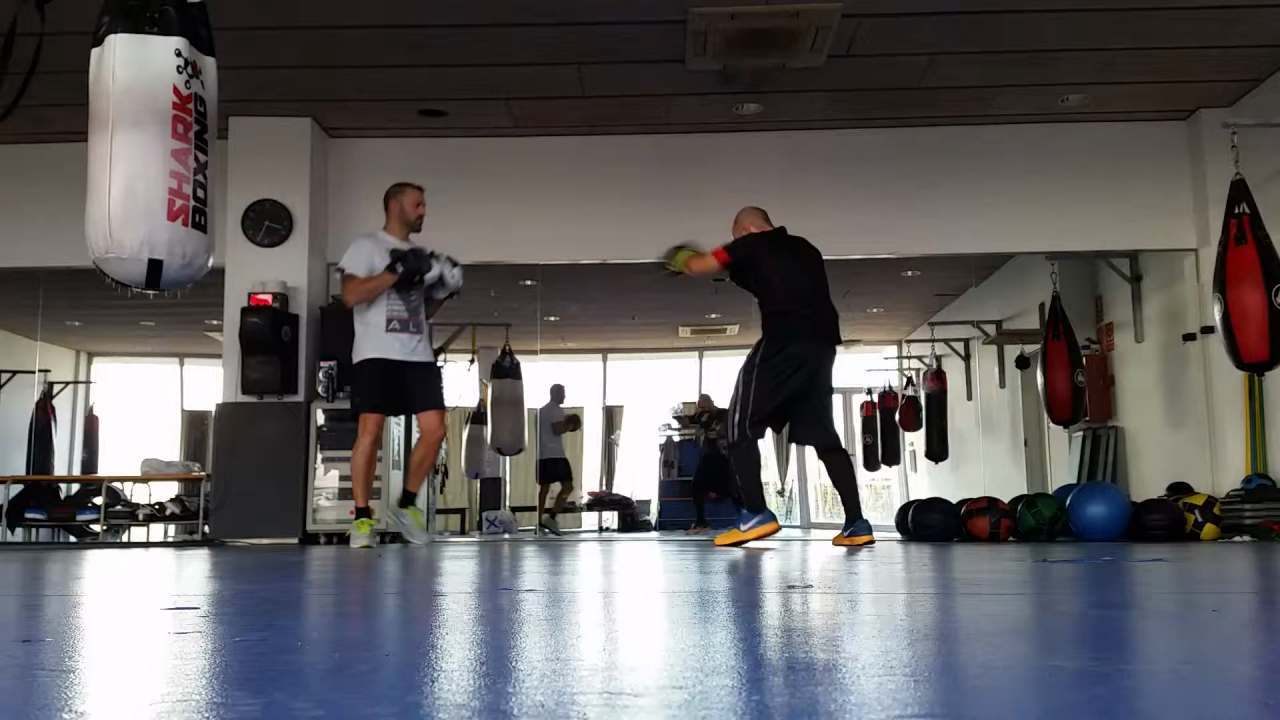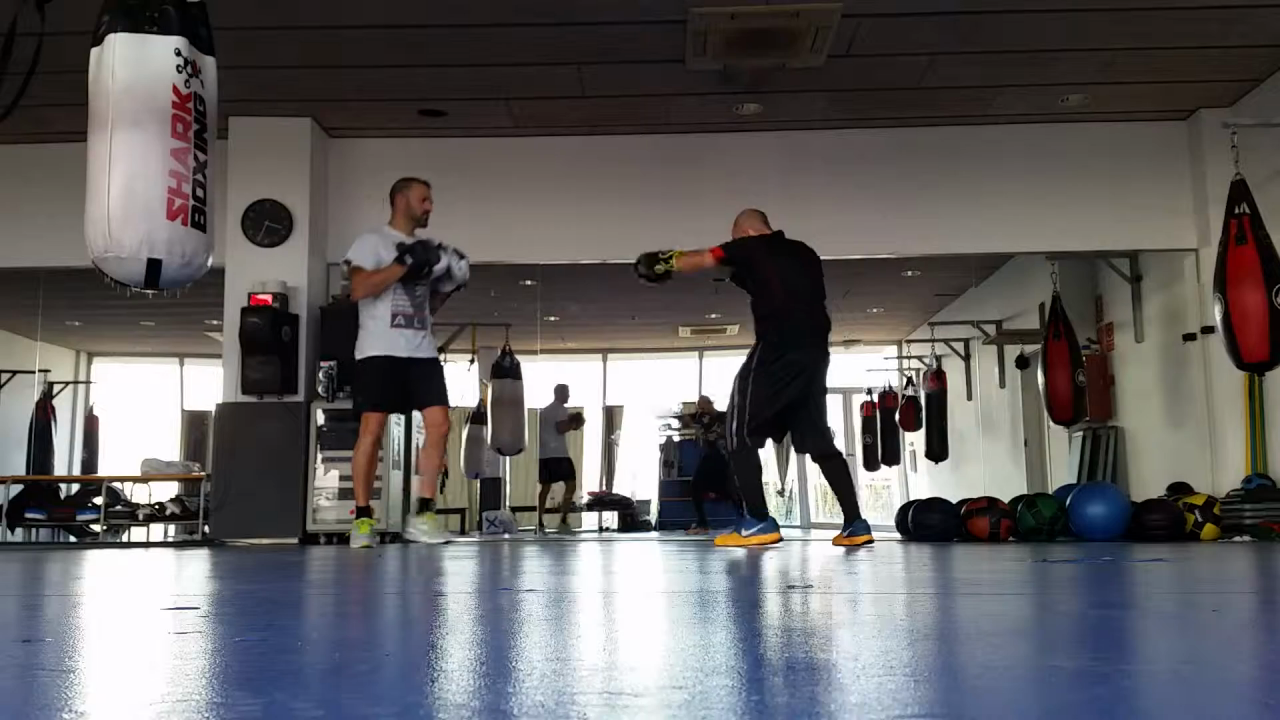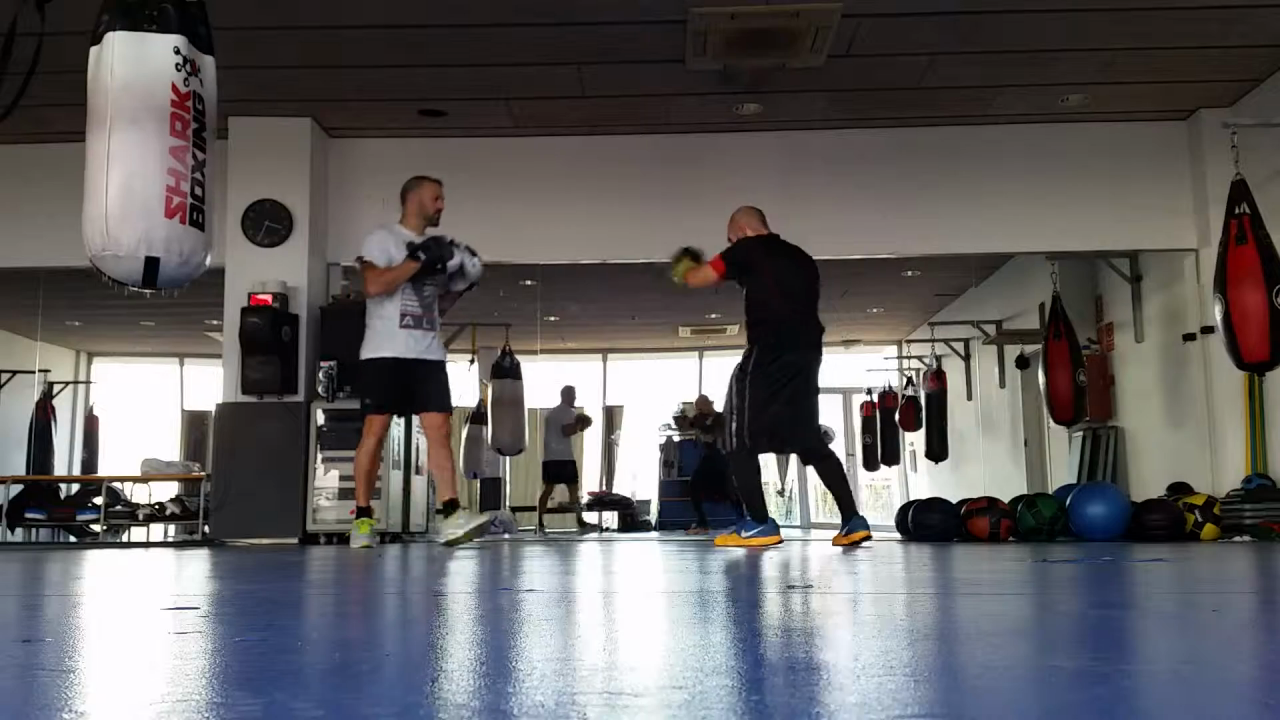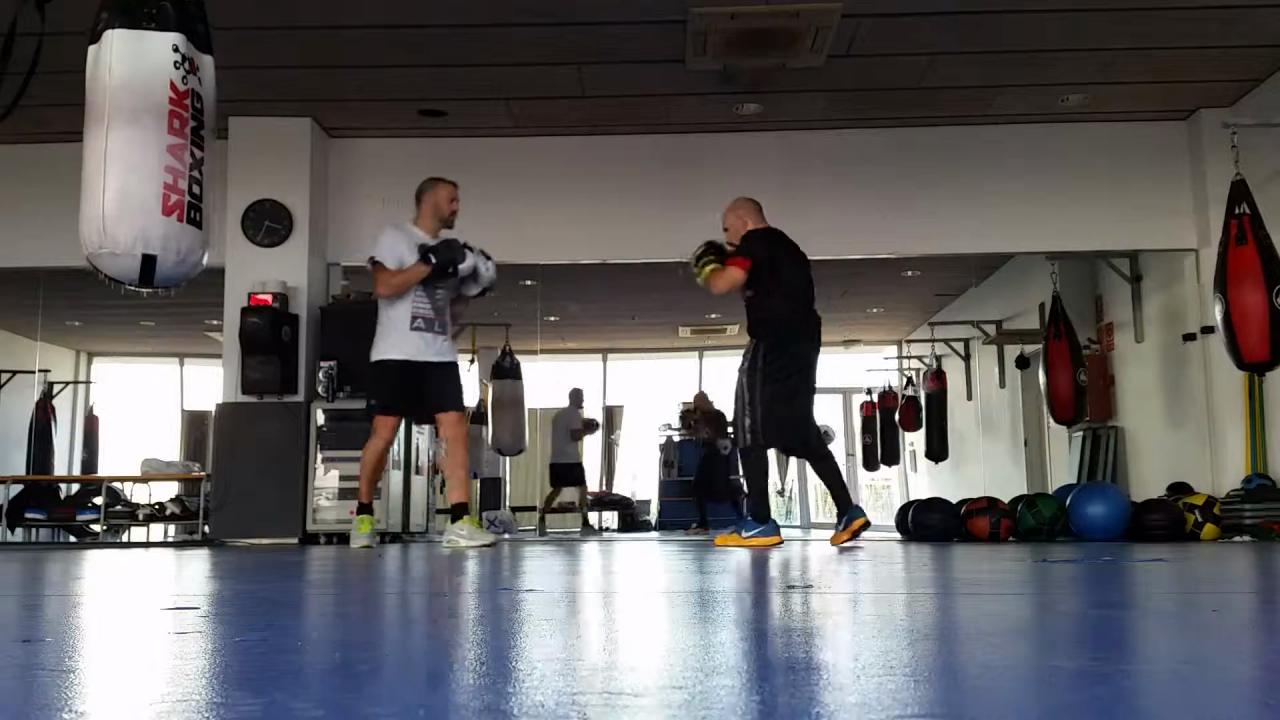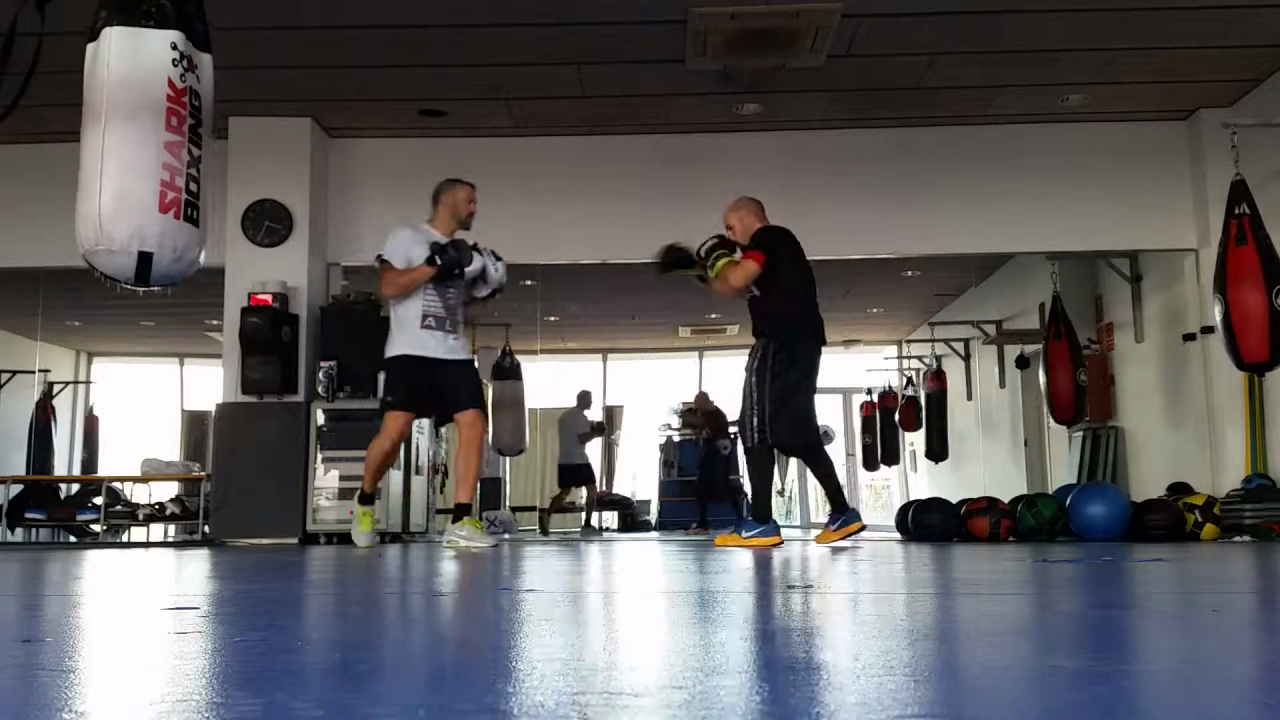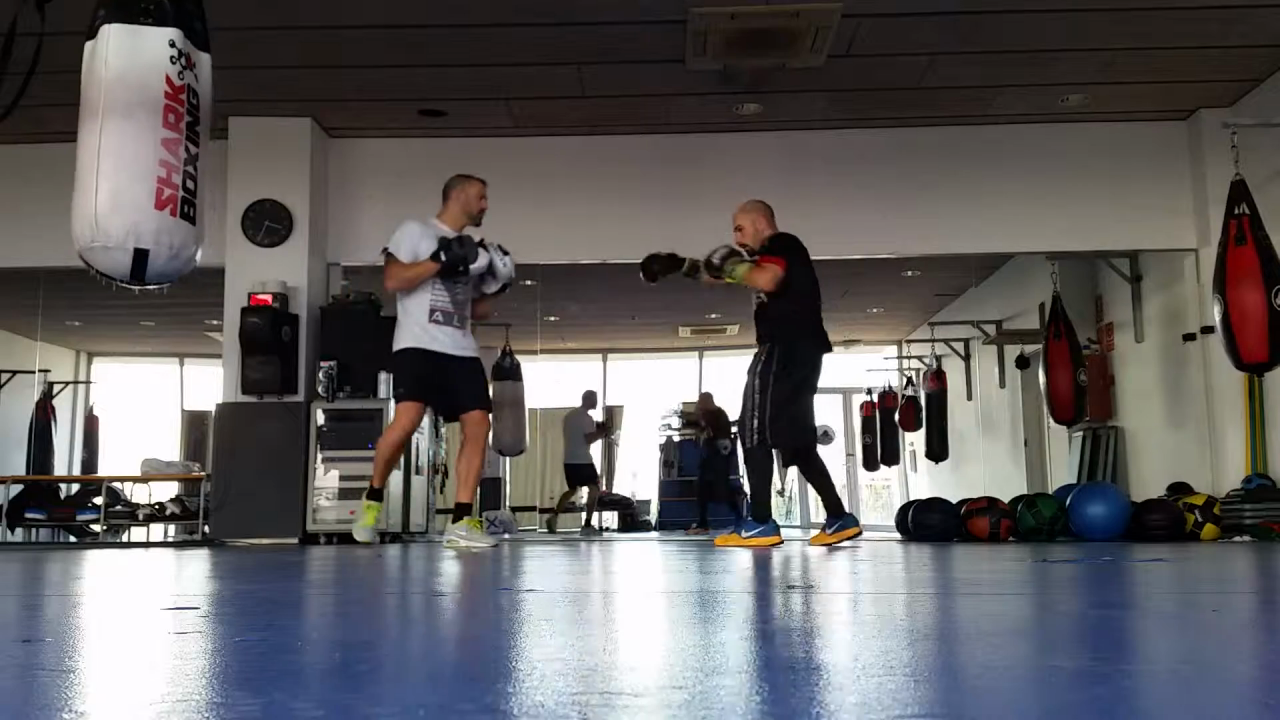
dt=0.1s
person 1, frame 1
left shoulder: (418, 254)
right shoulder: (366, 247)
right elbow: (351, 296)
left wrist: (439, 294)
right wrist: (395, 272)
left hip: (419, 358)
right hip: (375, 356)
left knee: (435, 428)
right knee: (370, 432)
left ankle: (406, 505)
right ankle: (362, 518)
person 1, frame 2
left shoulder: (426, 249)
right shoulder: (372, 241)
right elbow: (359, 289)
left wrist: (448, 286)
right wrist: (404, 264)
left hip: (422, 354)
right hip: (379, 352)
left knee: (439, 424)
right knee: (371, 431)
left ankle: (424, 512)
right ankle: (362, 518)
person 1, frame 3
left shoulder: (436, 247)
right shoulder: (382, 239)
right elbow: (373, 285)
left wrist: (459, 284)
right wrist: (419, 260)
left hip: (428, 355)
right hip: (385, 354)
left knee: (439, 429)
right knee: (375, 431)
left ankle: (453, 516)
right ankle: (363, 517)
person 1, frame 4
left shoulder: (446, 250)
right shoulder: (394, 239)
right elbow: (383, 287)
right wrist: (431, 262)
left hip: (440, 358)
right hip: (396, 356)
left knee: (456, 431)
right knee: (383, 433)
left ankle: (460, 522)
right ankle: (364, 514)
person 1, frame 5
left shoulder: (466, 254)
right shoulder: (407, 237)
right elbow: (388, 286)
right wrist: (437, 264)
left hip: (455, 356)
right hip: (410, 352)
left knee: (474, 426)
right knee: (395, 430)
left ankle: (461, 521)
right ankle: (366, 506)
person 1, frame 6
left shoulder: (475, 250)
right shoulder: (415, 232)
right elbow: (392, 280)
left wrist: (494, 288)
right wrist: (442, 260)
left hip: (462, 352)
right hip: (418, 346)
left knee: (477, 428)
right knee: (406, 421)
left ankle: (462, 522)
right ankle: (373, 497)
person 2, frame 1
left shoulder: (756, 244)
right shoulder: (807, 250)
left elbow: (701, 264)
left wrist: (679, 256)
left hip: (782, 343)
right hip: (821, 346)
left knee: (740, 426)
right knee: (823, 434)
left ankle: (756, 515)
right ankle: (856, 523)
person 2, frame 2
left shoulder: (752, 248)
right shoulder: (807, 255)
left elbow: (695, 261)
left wrist: (659, 263)
left hip: (776, 349)
right hip: (814, 351)
left knee: (740, 432)
right knee: (818, 439)
left ankle: (759, 522)
right ankle: (855, 523)
person 2, frame 3
left shoulder: (748, 248)
right shoulder: (802, 258)
left elbow: (699, 279)
left wrist: (683, 263)
left hip: (767, 352)
right hip: (805, 352)
left knee: (741, 433)
right knee: (808, 438)
left ankle: (758, 523)
right ankle: (853, 520)
person 2, frame 4
left shoulder: (756, 242)
right shoulder: (788, 249)
left elbow: (721, 285)
left wrist: (705, 262)
right wrist: (738, 270)
left hip: (773, 346)
right hip: (803, 346)
left knee: (750, 430)
right knee: (802, 433)
left ankle: (761, 523)
right ankle: (848, 511)
person 2, frame 5
left shoulder: (770, 239)
right shoulder: (771, 249)
left elbow: (735, 281)
right elbow: (730, 290)
left wrist: (714, 257)
right wrist: (694, 265)
left hip: (782, 345)
right hip: (801, 347)
left knee: (756, 427)
right knee: (800, 433)
left ankle: (761, 522)
right ankle: (843, 514)
person 2, frame 6
left shoulder: (782, 244)
right shoulder: (768, 255)
left elbow: (766, 281)
right elbow: (727, 277)
left wrist: (731, 265)
right wrist: (680, 265)
left hip: (784, 349)
right hip: (800, 351)
left knee: (756, 429)
right knee: (797, 439)
left ankle: (761, 523)
right ankle: (839, 518)
